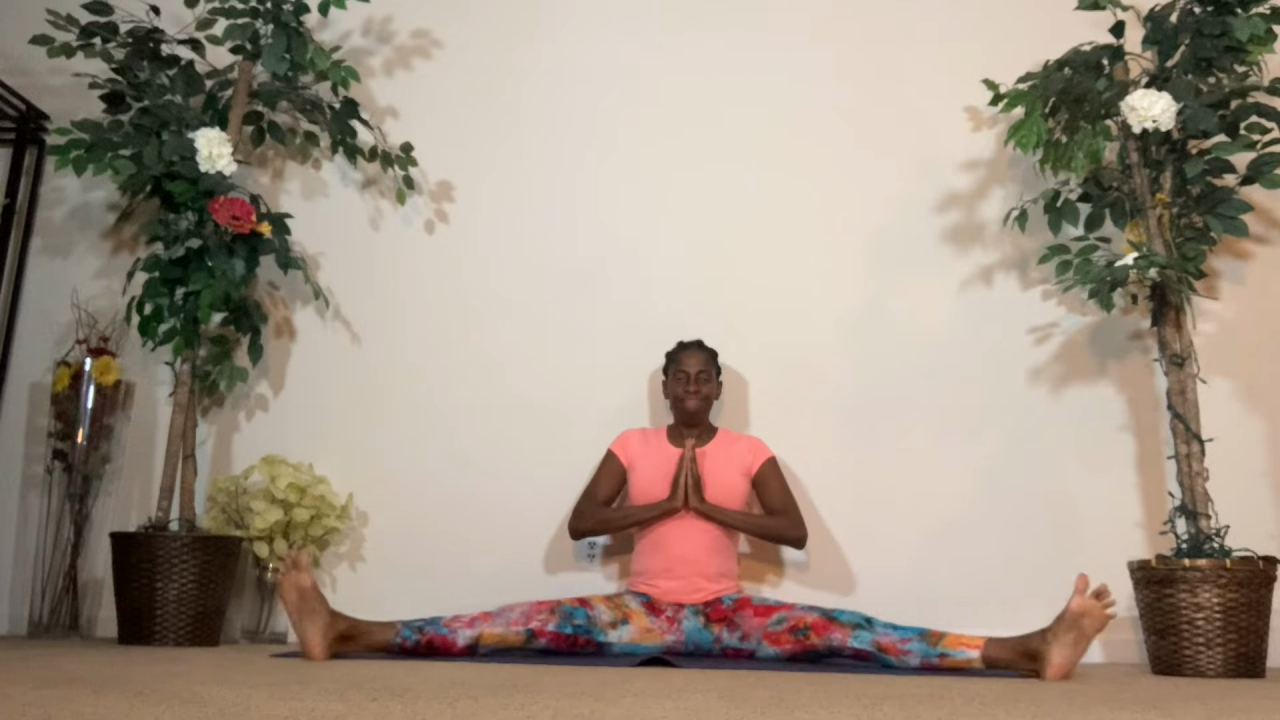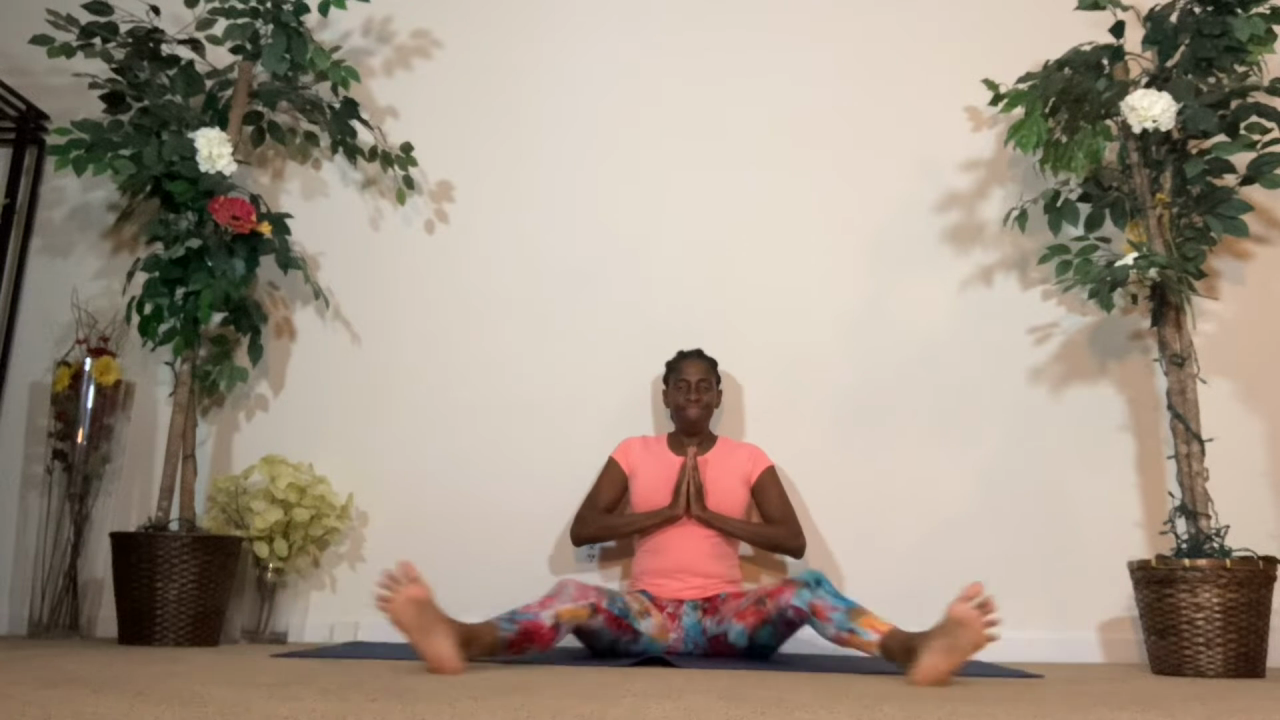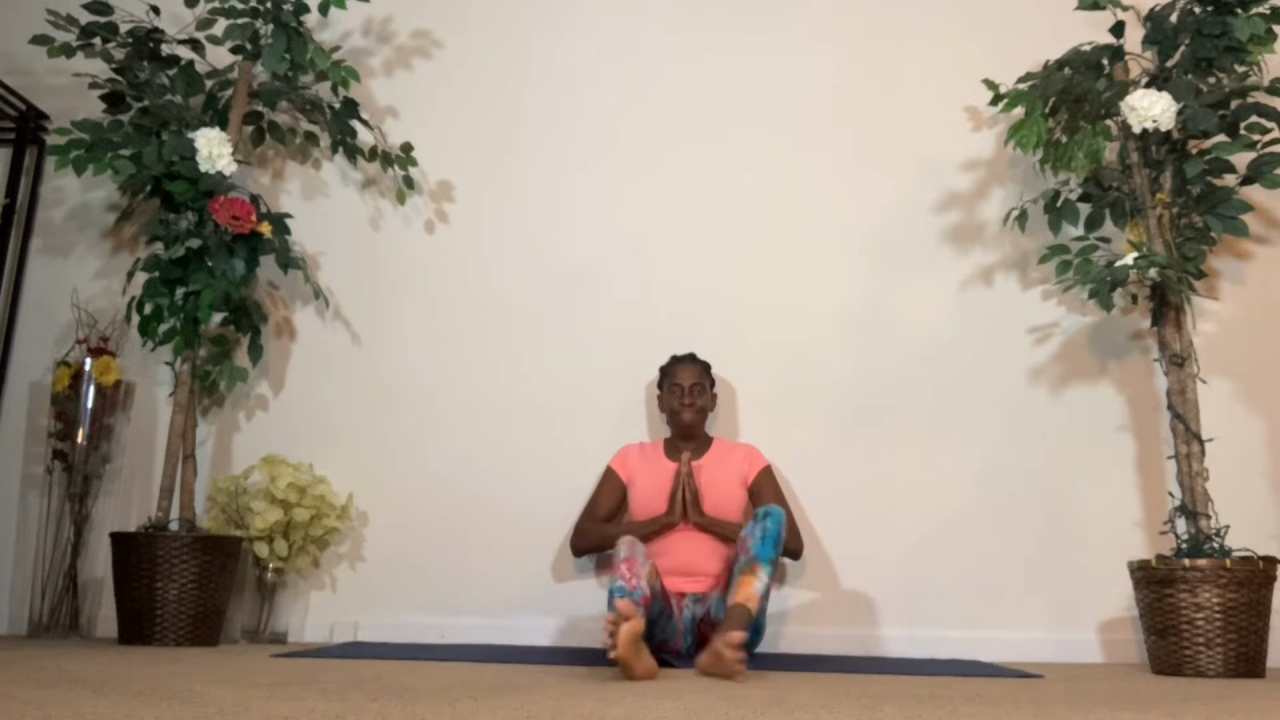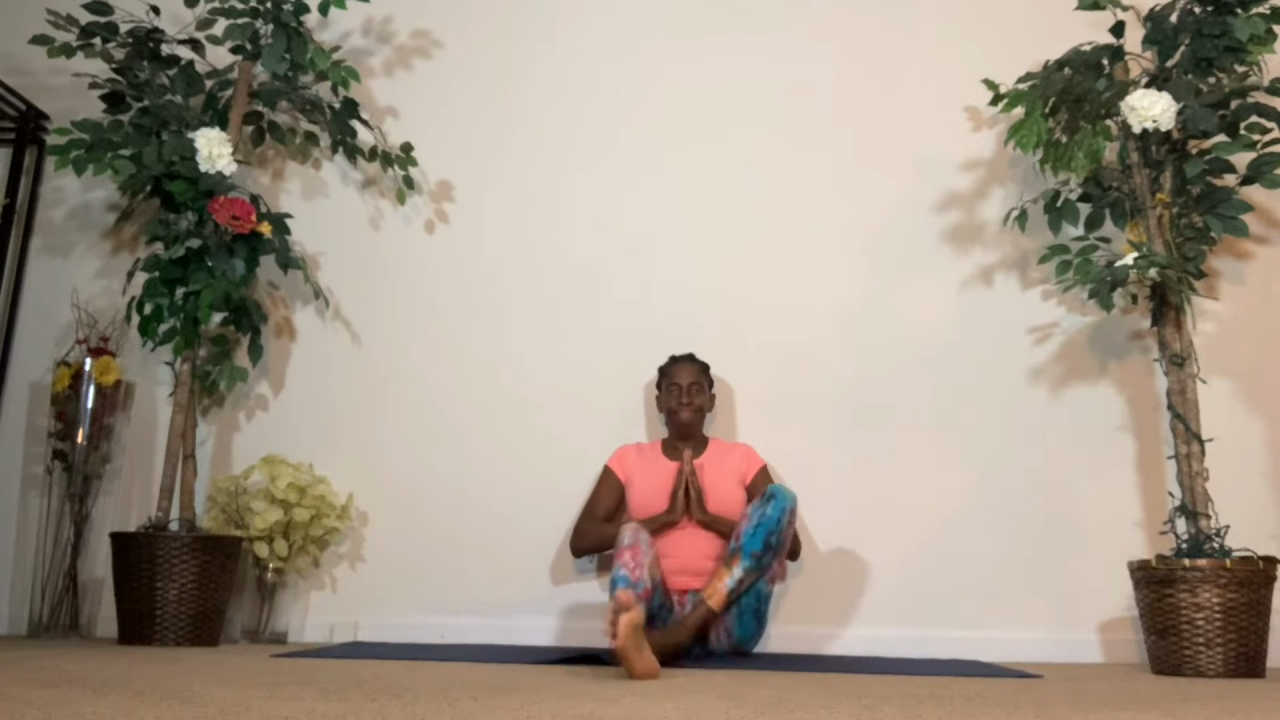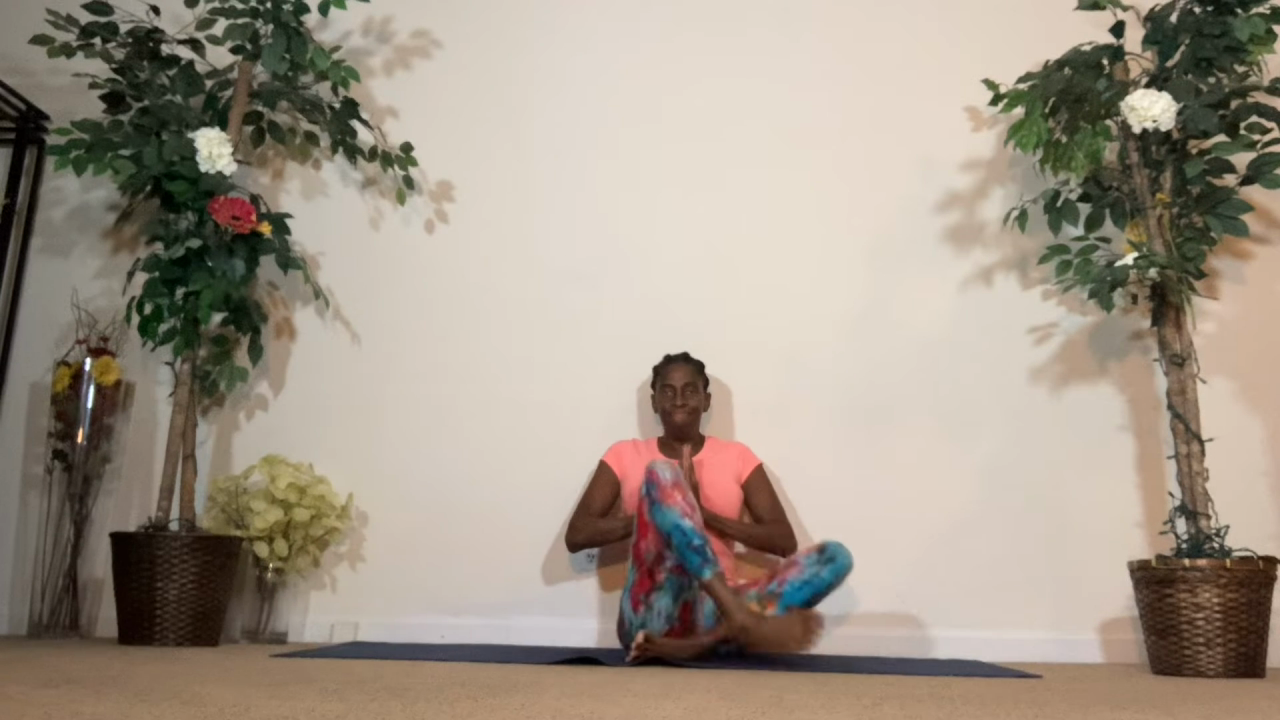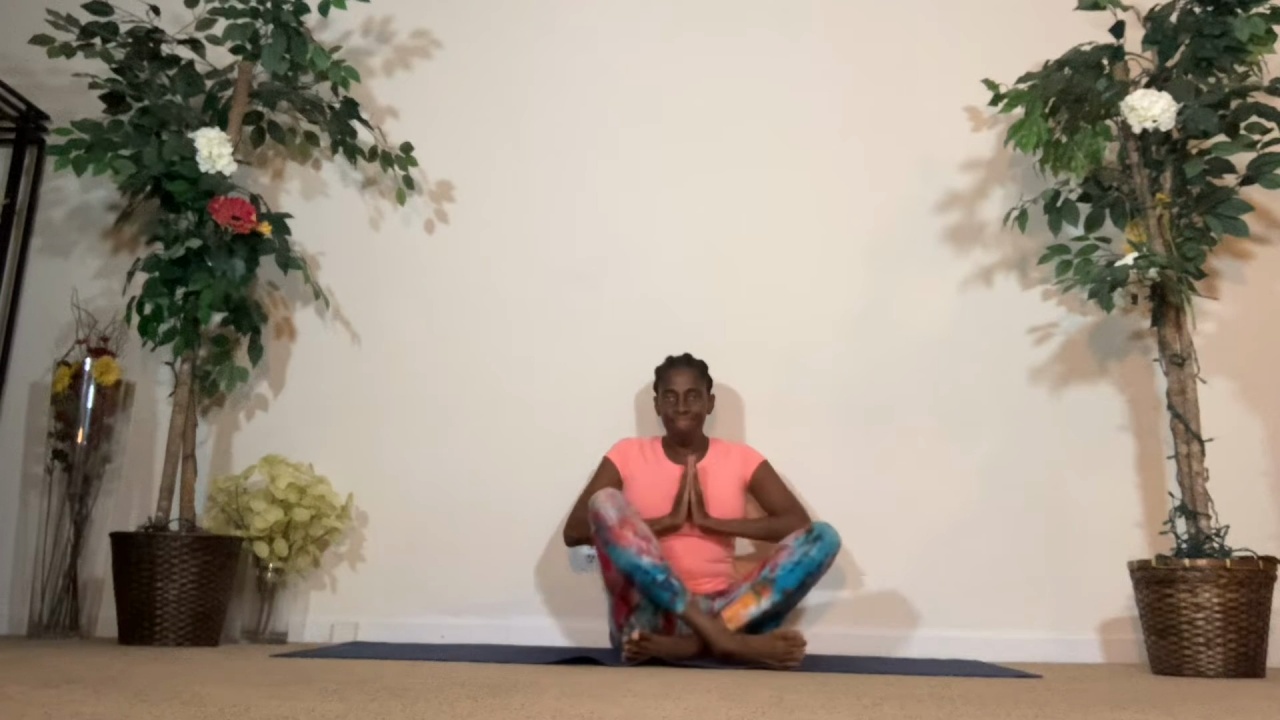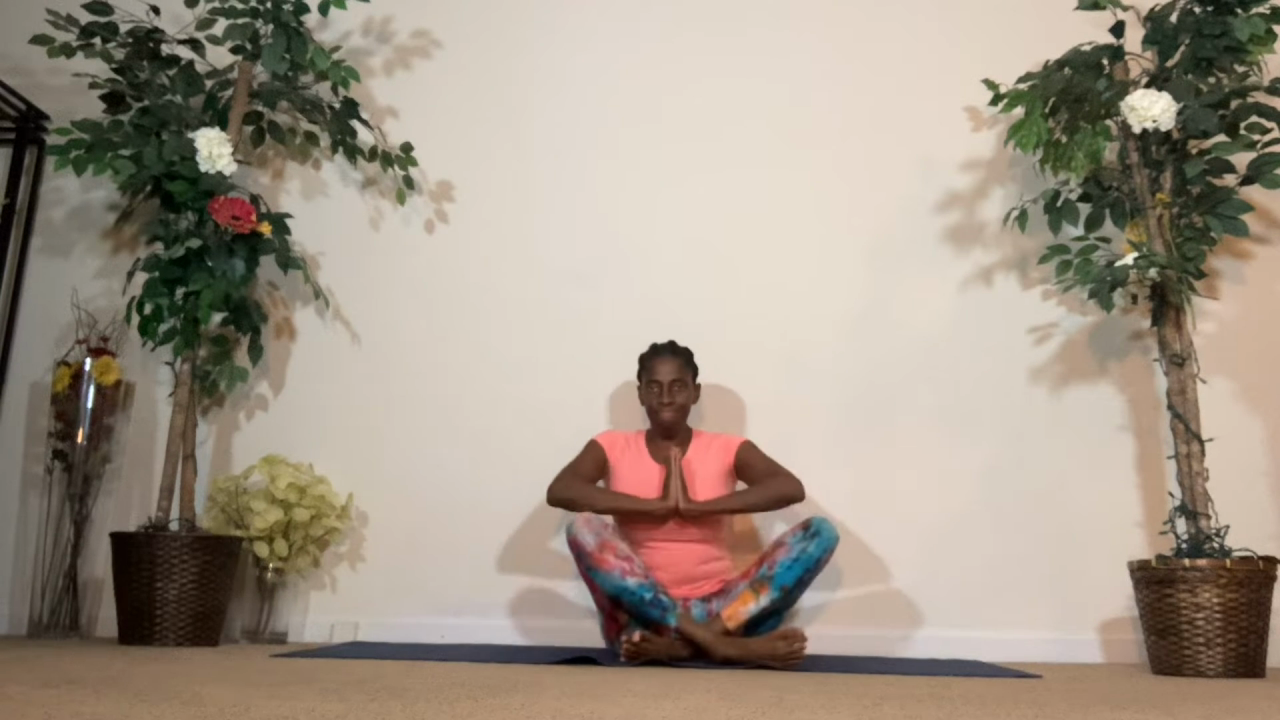
dt=0.3s
person 1, frame 1
left shoulder: (749, 451)
right shoulder: (631, 446)
left elbow: (795, 531)
right elbow: (580, 523)
left wrist: (709, 505)
right wrist: (664, 502)
left hip: (726, 612)
right hip: (644, 612)
left knee: (847, 631)
right knee: (526, 622)
left ankle: (1026, 650)
right ankle: (349, 633)
person 1, frame 2
left shoulder: (748, 458)
right shoulder: (633, 453)
left elbow: (794, 542)
right elbow: (581, 529)
left wrist: (708, 513)
right wrist: (668, 511)
left hip: (727, 618)
right hip: (647, 615)
left knee: (811, 586)
right knee: (575, 592)
left ankle: (915, 653)
right ankle: (463, 642)
person 1, frame 3
left shoulder: (745, 459)
right shoulder: (631, 459)
left elbow: (793, 545)
right elbow: (581, 541)
left wrist: (704, 519)
right wrist: (666, 517)
left hip: (721, 613)
right hip: (658, 614)
left knee: (771, 518)
right knee: (629, 548)
left ankle: (729, 642)
right ankle: (629, 638)
person 1, frame 4
left shoulder: (742, 458)
right shoulder: (629, 459)
left elbow: (790, 546)
right elbow: (580, 541)
left wrist: (706, 517)
right wrist: (667, 516)
left hip: (725, 622)
right hip: (658, 609)
left knee: (780, 497)
right knee: (632, 534)
left ankle: (675, 637)
right ankle: (636, 638)
person 1, frame 5
left shoulder: (737, 457)
right shoulder: (624, 456)
left elbow: (785, 542)
right elbow: (576, 536)
left wrist: (701, 513)
left hip: (719, 614)
right hip: (654, 614)
left knee: (835, 558)
right knee: (662, 474)
left ankle: (698, 643)
right ankle: (740, 619)
person 1, frame 6
left shoulder: (741, 459)
right shoulder: (628, 454)
left elbow: (797, 524)
right elbow: (574, 530)
left wrist: (710, 522)
right wrist: (669, 521)
left hip: (722, 612)
right hip: (649, 617)
left knee: (824, 535)
right knee: (605, 501)
left ankle: (689, 643)
right ankle: (718, 639)
person 1, frame 7
left shoulder: (726, 449)
right shoulder: (613, 446)
left elbow: (792, 489)
right elbow: (558, 492)
left wrist: (694, 506)
right wrist: (659, 506)
left hip: (718, 611)
right hip: (644, 620)
left knee: (820, 531)
right knee: (584, 527)
left ankle: (682, 644)
right ankle: (714, 643)
